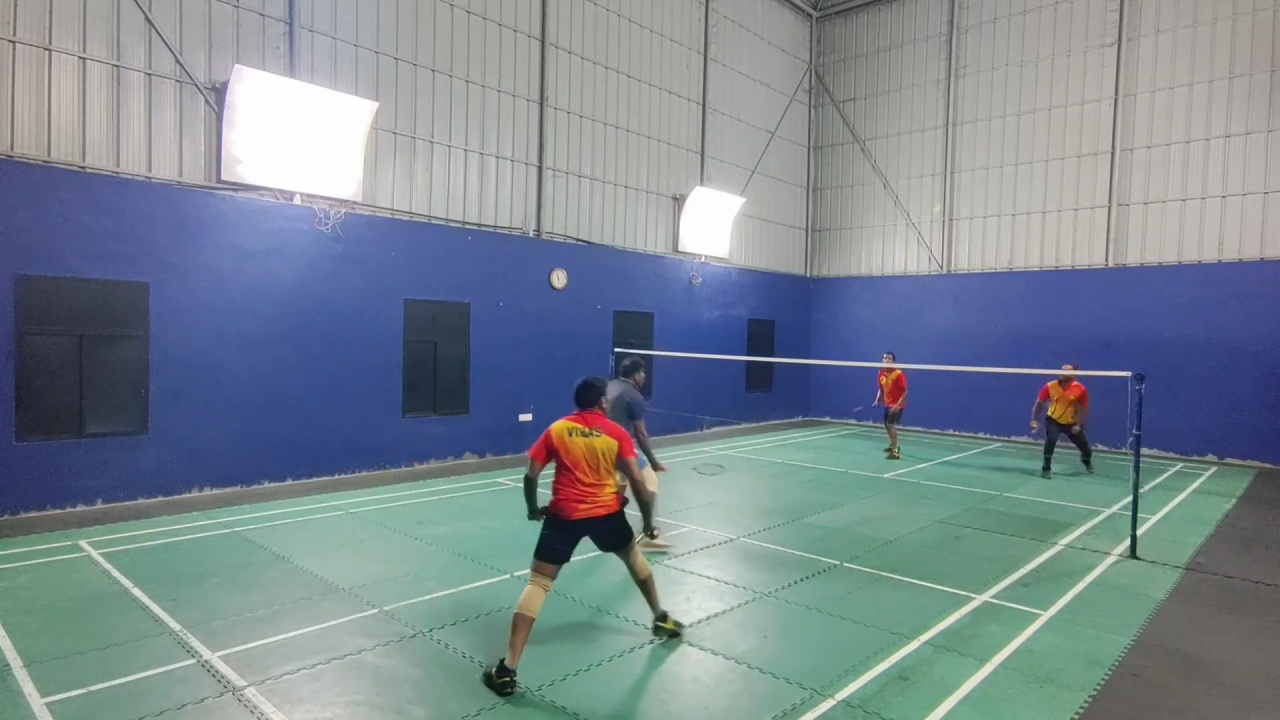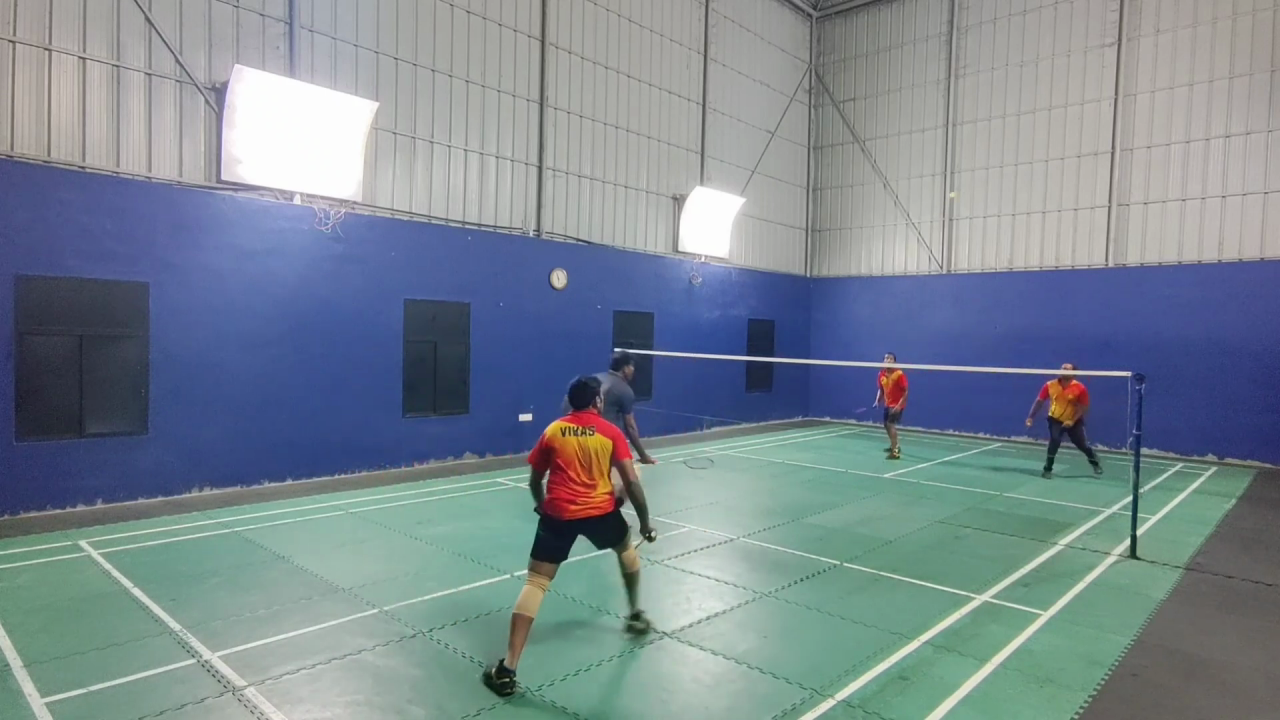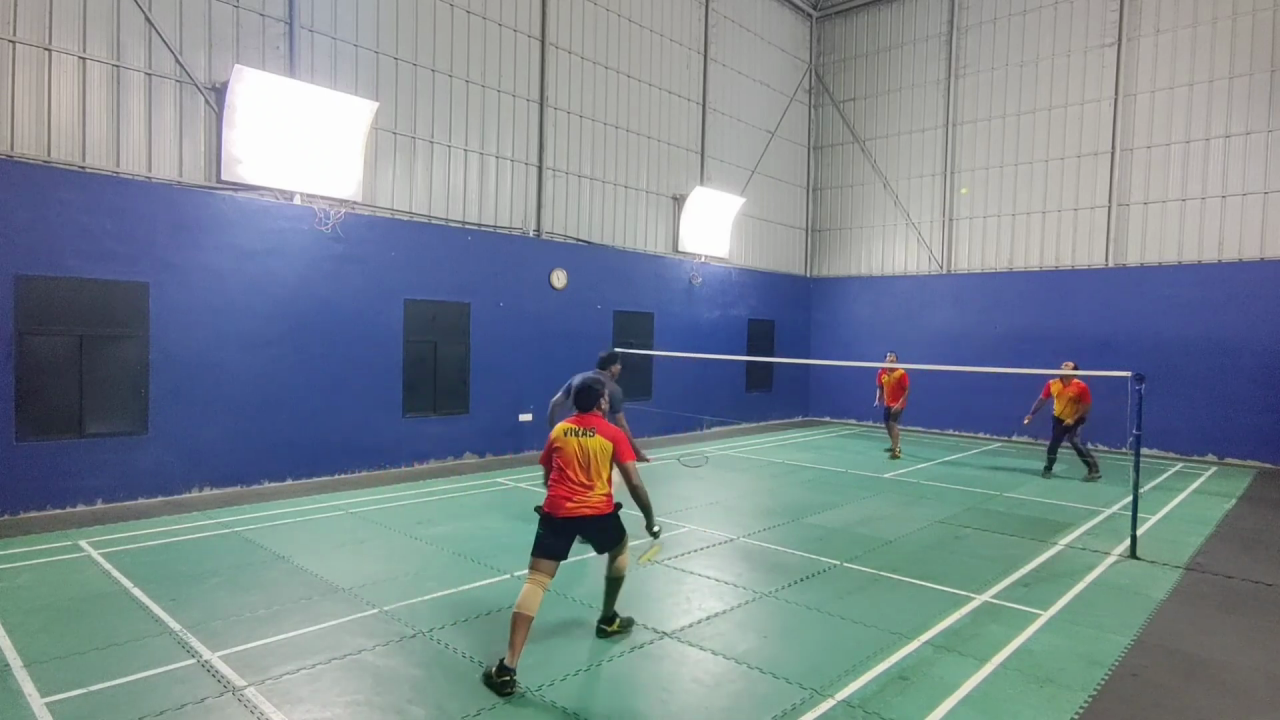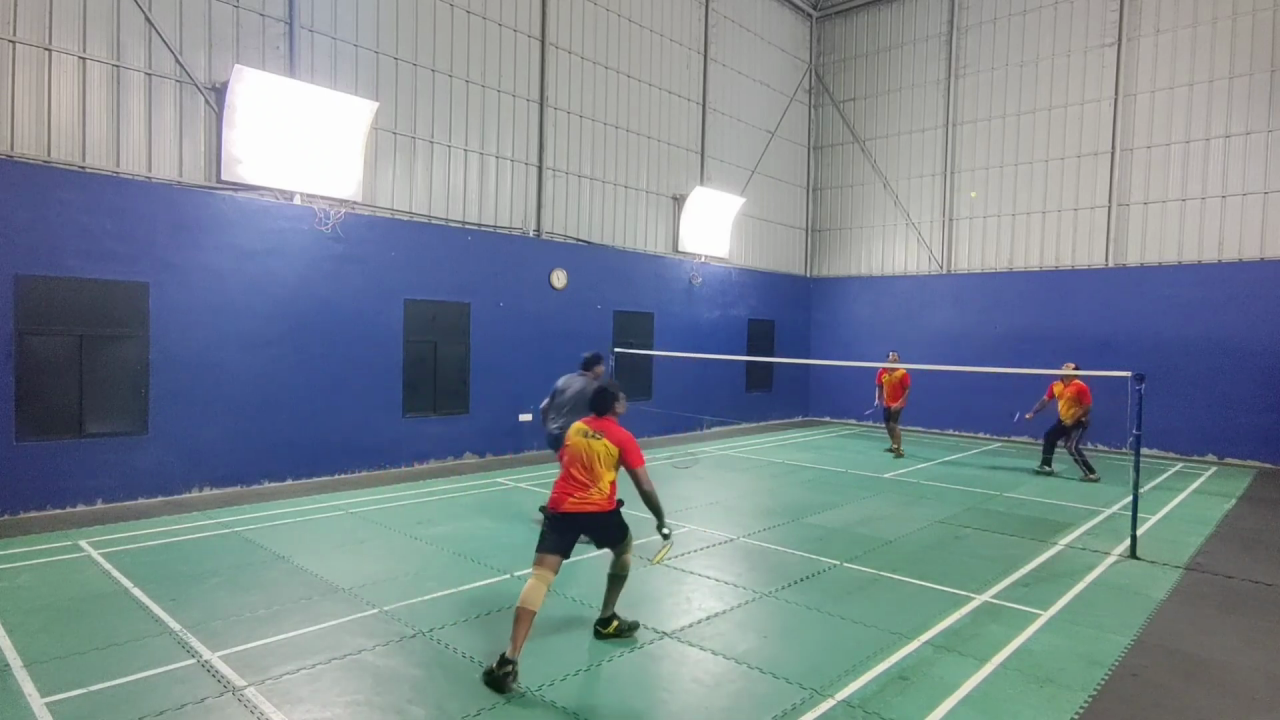
dt=0.1s
person 1, frame 1
left shoulder: (556, 429)
right shoulder: (616, 433)
left elbow: (530, 475)
right elbow: (637, 482)
left wrist: (533, 507)
right wrist: (648, 520)
left hip: (563, 514)
right hip: (606, 512)
left knee: (537, 584)
right knee: (632, 556)
left ankle: (508, 668)
right ankle: (662, 620)
person 1, frame 2
left shoulder: (552, 430)
right shoulder: (610, 432)
left elbow: (535, 479)
right elbow: (632, 483)
left wrist: (543, 505)
right wrist: (645, 521)
left hip: (558, 513)
right hip: (601, 511)
left knee: (535, 584)
right knee: (626, 548)
left ankle: (507, 669)
right ankle: (636, 615)
person 1, frame 3
left shoulder: (558, 430)
right shoulder: (613, 434)
right elbow: (635, 484)
right wrist: (650, 519)
left hip: (556, 511)
right hip: (597, 511)
left knee: (535, 583)
right knee: (619, 552)
left ankle: (507, 669)
right ankle: (607, 618)
person 1, frame 4
left shoulder: (575, 428)
right shoulder: (623, 438)
right elbow: (645, 488)
right wrist: (661, 521)
left hip: (561, 508)
right hip: (599, 509)
left knee: (539, 578)
right knee: (624, 551)
left ankle: (509, 661)
right ankle: (606, 620)
